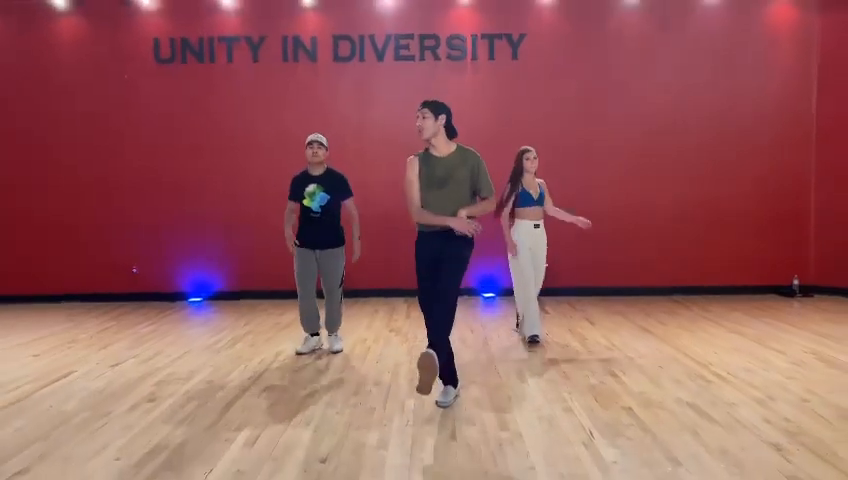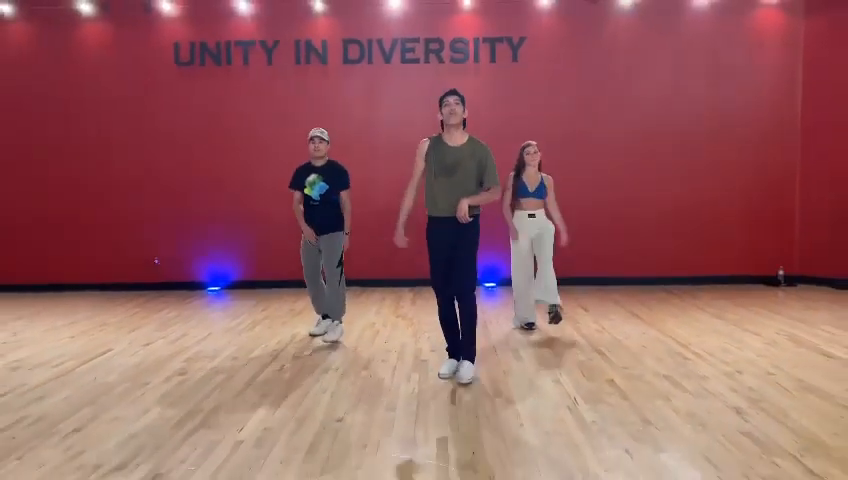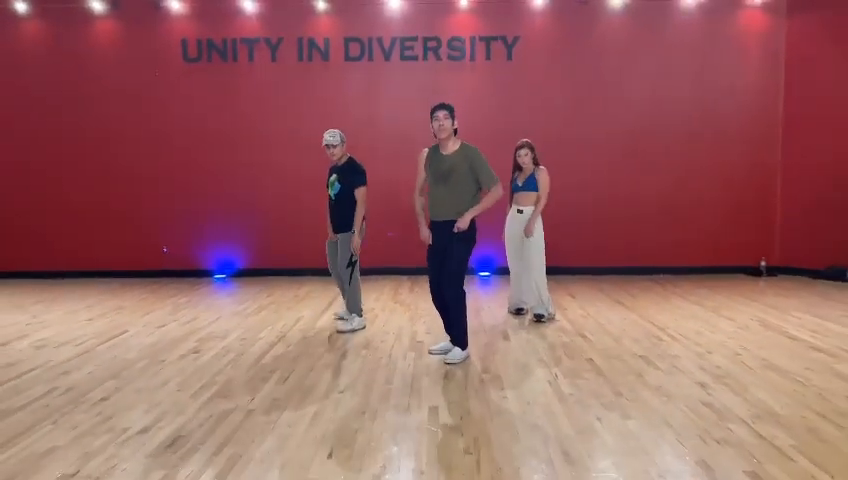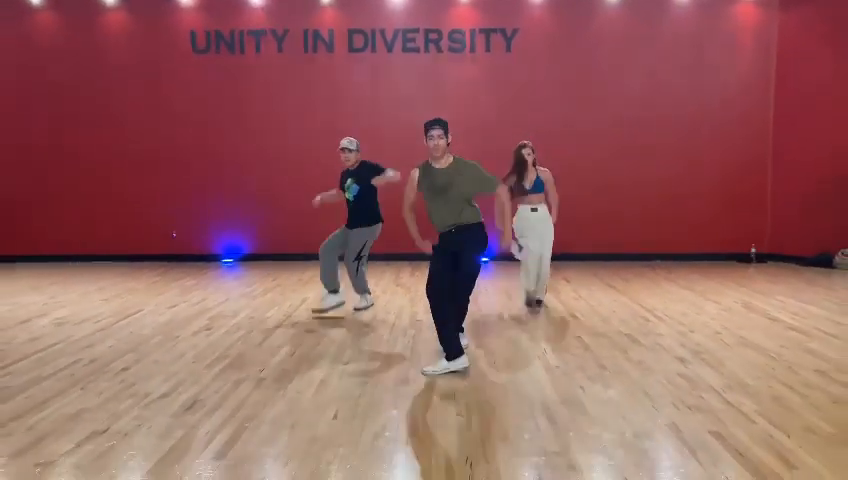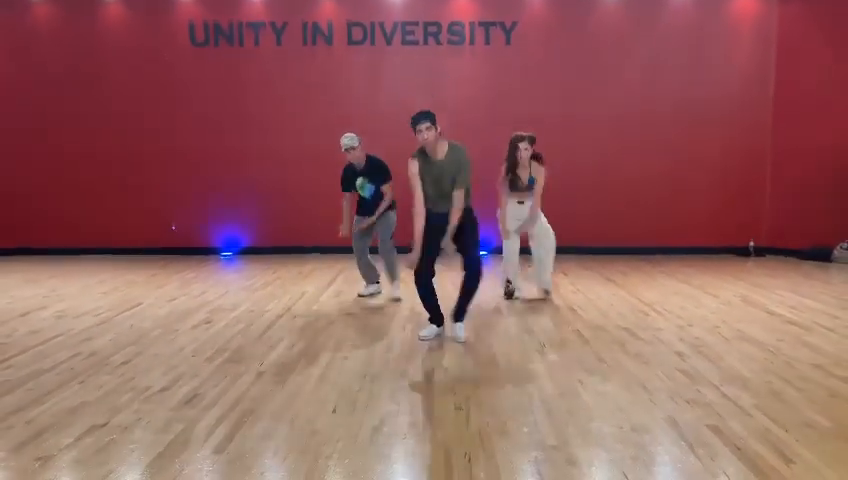
dt=0.7s
person 1, frame 1
left shoulder: (470, 158)
right shoulder: (415, 163)
left elbow: (490, 202)
right elbow: (415, 209)
left wrist: (465, 211)
right wrist: (449, 220)
left hip: (459, 240)
right hip: (428, 240)
left knee: (444, 295)
right knee: (430, 304)
left ankle: (434, 357)
right ankle: (449, 381)
person 1, frame 2
left shoulder: (480, 150)
right shoulder: (427, 147)
left elbow: (495, 192)
right elbow: (412, 187)
left wrist: (468, 200)
right wrist: (400, 225)
left hip: (465, 227)
right hip: (436, 226)
left knee: (464, 290)
right knee: (442, 292)
left ankle: (468, 357)
right ankle: (454, 354)
person 1, frame 3
left shoulder: (471, 155)
right shoulder: (427, 155)
left elbow: (496, 190)
right elbow: (419, 193)
left wrist: (470, 215)
right wrist: (422, 224)
left hip: (461, 230)
right hip: (436, 229)
left knee: (452, 286)
right knee: (437, 288)
left ankle: (461, 345)
right ankle: (453, 338)
person 1, frame 4
left shoulder: (467, 168)
right shoulder: (419, 174)
left elbow: (501, 189)
right elbow: (407, 208)
left wrist: (506, 228)
right wrist: (419, 239)
left hip: (472, 234)
right hip: (445, 239)
left knee: (462, 286)
right knee: (436, 290)
left ankle: (456, 328)
right ankle: (454, 355)
person 1, frame 5
left shoulder: (459, 154)
right shoulder: (415, 162)
left elbow: (460, 198)
right elbow: (419, 203)
left wrist: (449, 237)
right wrist: (417, 248)
left hip: (461, 218)
right hip: (433, 220)
left knee: (474, 270)
right knee: (422, 275)
left ankle: (458, 319)
right ankle: (436, 322)
person 2, frame 1
left shoulder: (338, 179)
right shoulder: (298, 180)
left elbow: (351, 211)
right elbow: (291, 210)
left wrist: (356, 239)
right wrist: (288, 230)
left hip: (333, 245)
right hip: (304, 245)
left knee: (333, 292)
right knee: (305, 292)
left ankle: (334, 333)
right ankle: (312, 335)
person 2, frame 2
left shoulder: (338, 170)
right shoulder: (301, 172)
left elbow: (346, 203)
right elbow: (297, 202)
left wrist: (346, 232)
right wrist: (303, 226)
left hip: (333, 231)
right hip: (310, 232)
left knee: (333, 275)
right knee: (311, 276)
left ankle: (336, 322)
right ankle: (324, 317)
person 2, frame 3
left shoulder: (355, 169)
right shoulder: (333, 170)
left elbow: (361, 202)
left wrist: (356, 232)
right wrist: (329, 226)
left hip: (350, 230)
right hip: (336, 229)
left knee: (348, 270)
right knee: (335, 268)
left ankle: (357, 317)
right ankle: (352, 308)
person 2, frame 4
left shoulder: (370, 169)
right shoulder: (345, 174)
left elbow: (395, 175)
right elbow: (339, 193)
left wrist: (381, 179)
right wrist: (322, 196)
left hip: (368, 225)
right hip: (351, 226)
left knee: (352, 261)
right knee: (326, 251)
left ankle: (365, 296)
right ankle: (333, 294)
person 2, frame 5
left shoulder: (378, 166)
right shoulder: (347, 173)
left elbow: (389, 195)
right elbow: (347, 199)
left wrist: (374, 217)
right wrist: (346, 223)
left hip: (384, 212)
right hip: (363, 215)
left knee: (385, 246)
right knee: (359, 250)
left ankle: (394, 282)
right ankle: (373, 283)
person 3, frame 1
left shoulder: (542, 184)
right shoulder: (514, 185)
left elbow: (551, 209)
right elbow: (504, 214)
left wrist: (575, 219)
right wrist: (509, 239)
left hip: (539, 234)
right hip: (521, 234)
left knee: (536, 281)
right knee: (525, 283)
left ankle: (523, 316)
right ankle: (531, 330)
person 3, frame 2
left shoulder: (547, 179)
right shoulder: (514, 178)
left elbow: (553, 206)
right elbow: (506, 205)
left wrist: (563, 229)
right wrist: (512, 226)
left hip: (542, 224)
right hip: (519, 225)
left knee: (546, 261)
right knee: (522, 271)
left ankle: (552, 304)
right ankle: (525, 317)
person 3, frame 3
left shoulder: (541, 172)
right shoulder: (515, 175)
left elbow: (543, 198)
left wrist: (532, 221)
right wrist: (506, 226)
left hip: (532, 219)
right hip: (513, 219)
left knee: (535, 264)
right knee: (516, 263)
left ankle: (540, 308)
right ankle: (519, 303)
person 3, frame 4
left shoulder: (544, 173)
right shoulder: (513, 177)
left elbow: (552, 195)
left wrist: (553, 214)
left hip: (543, 216)
right hip: (523, 217)
left knee: (543, 259)
right knee: (531, 251)
left ankle: (538, 294)
person 3, frame 5
left shoulder: (538, 169)
right shoulder: (507, 168)
left elbow: (537, 197)
right elbow: (503, 198)
left wrist: (530, 223)
right wrist: (503, 223)
left hip: (530, 208)
right hip: (509, 208)
left knee: (547, 241)
right knee: (511, 249)
left ankle: (544, 282)
right ankle: (510, 284)
